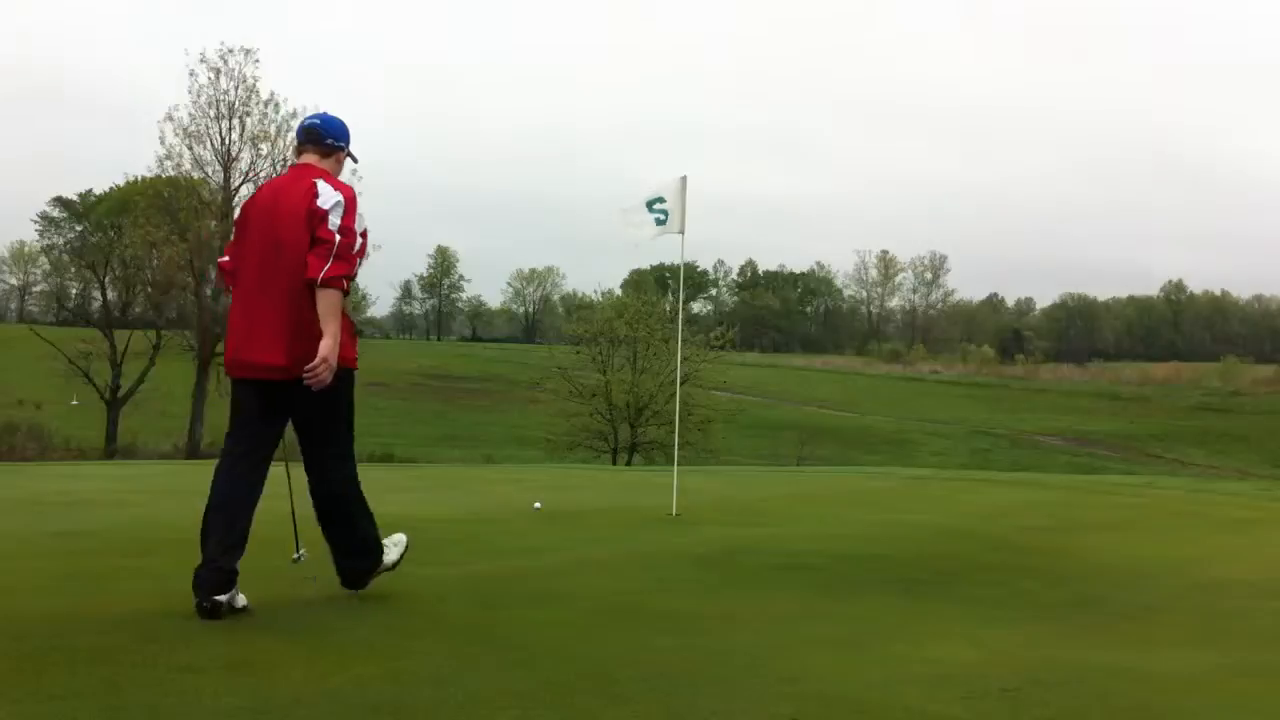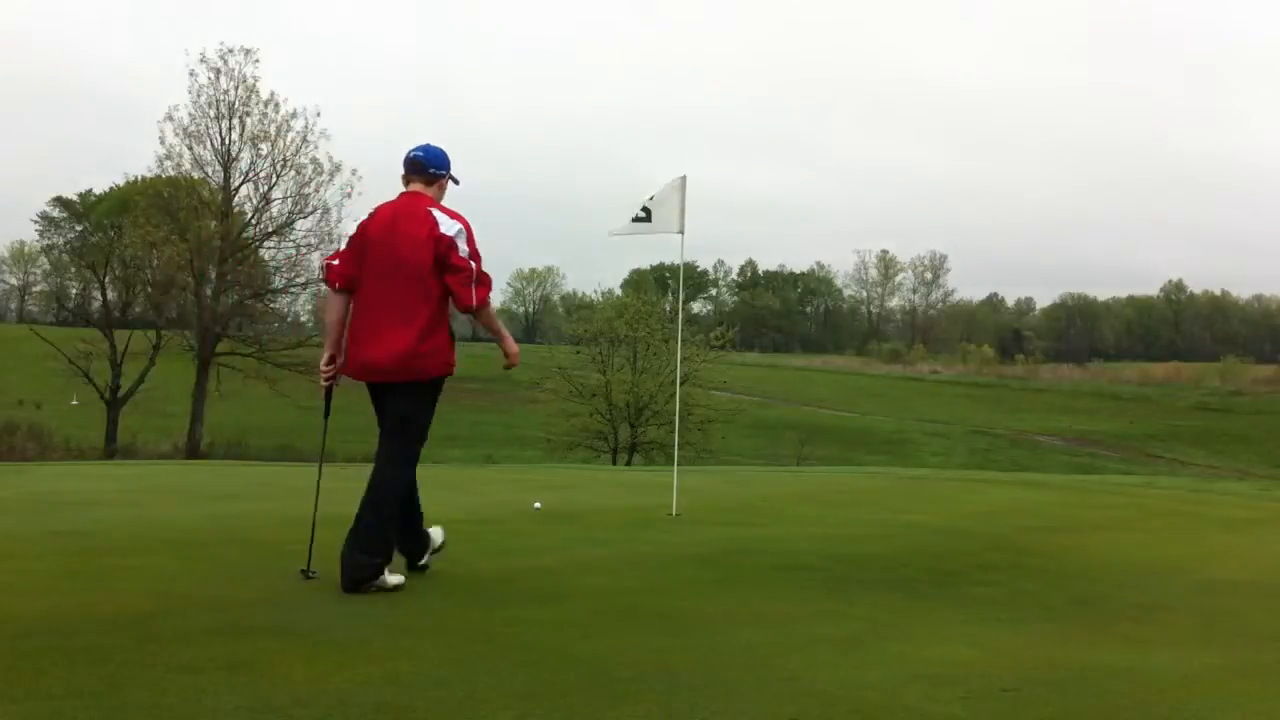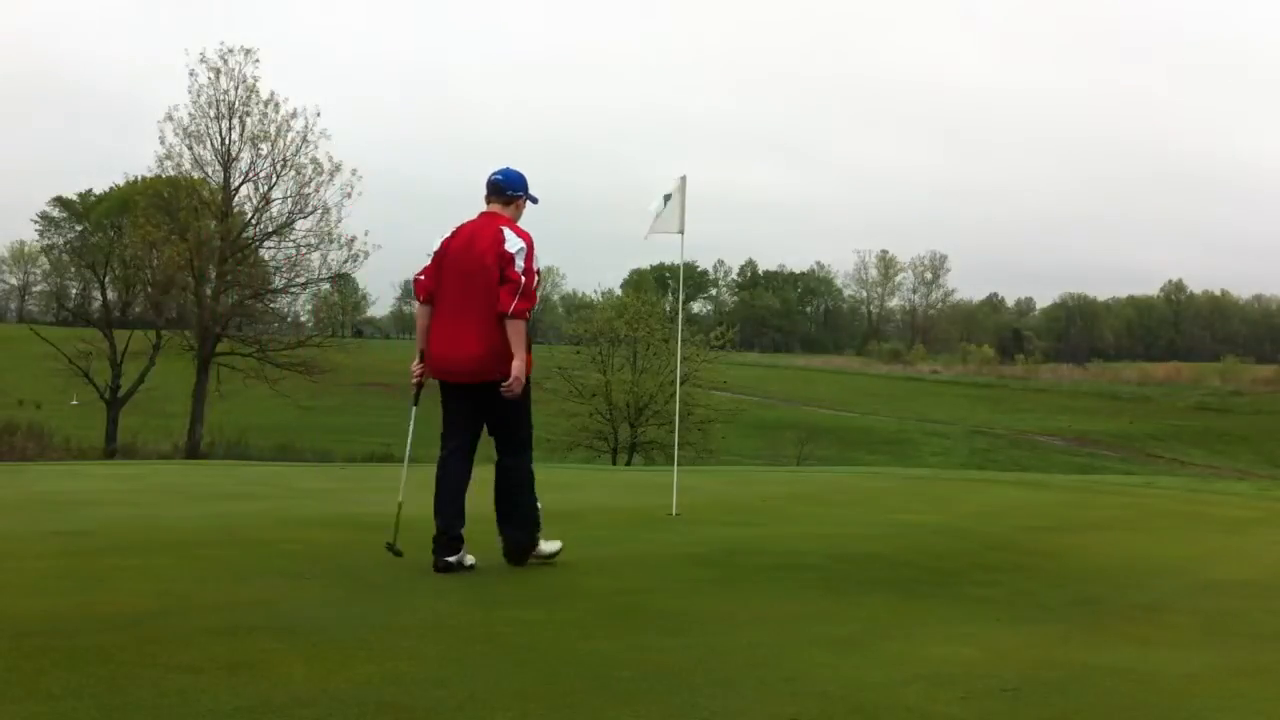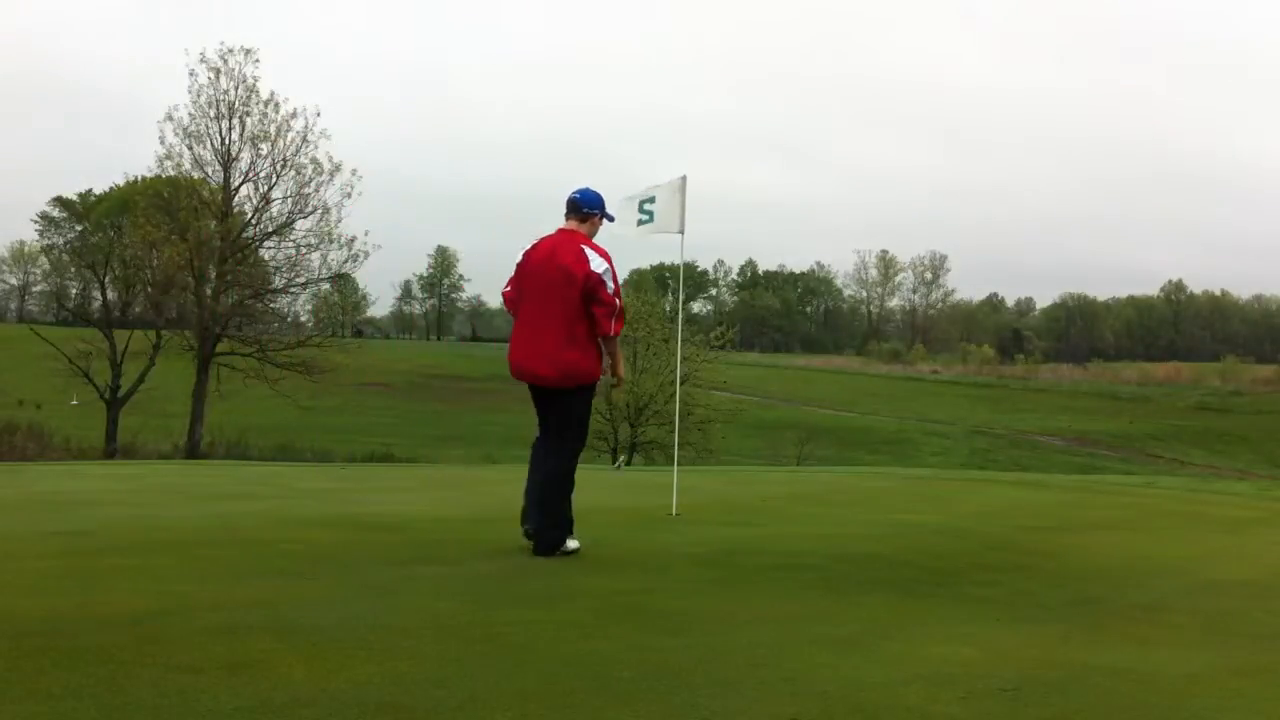
dt=0.5s
person 1, frame 1
left shoulder: (258, 197)
right shoulder: (334, 194)
left elbow: (234, 274)
right elbow: (330, 270)
right wrist: (331, 337)
left hip: (252, 351)
right hip: (312, 353)
left knee: (242, 459)
right knee: (331, 461)
left ankle: (215, 582)
right ankle: (360, 560)
person 1, frame 2
left shoulder: (371, 221)
right shoulder: (447, 224)
left elbow: (338, 285)
right elbow: (472, 292)
left wrist: (332, 349)
right wrist: (504, 338)
left hip: (372, 356)
right hip: (419, 358)
left knee: (401, 446)
right knee: (398, 454)
left ankle: (414, 543)
right ankle: (364, 564)
person 1, frame 3
left shoulder: (453, 238)
right shoulder: (515, 239)
left elbow: (426, 297)
right elbow: (515, 304)
left wrist: (424, 353)
right wrist: (520, 358)
left hip: (452, 362)
right hip: (495, 363)
left knee: (455, 449)
right knee: (514, 447)
left ankle: (448, 548)
right ankle: (522, 540)
person 1, frame 4
left shoulder: (532, 251)
right shoulder: (594, 258)
left elbow: (512, 302)
right elbow: (608, 317)
right wrist: (616, 360)
left hip: (532, 362)
right hip: (573, 365)
left knee: (549, 438)
right knee: (564, 446)
left ankle: (540, 518)
right ankle: (549, 536)
